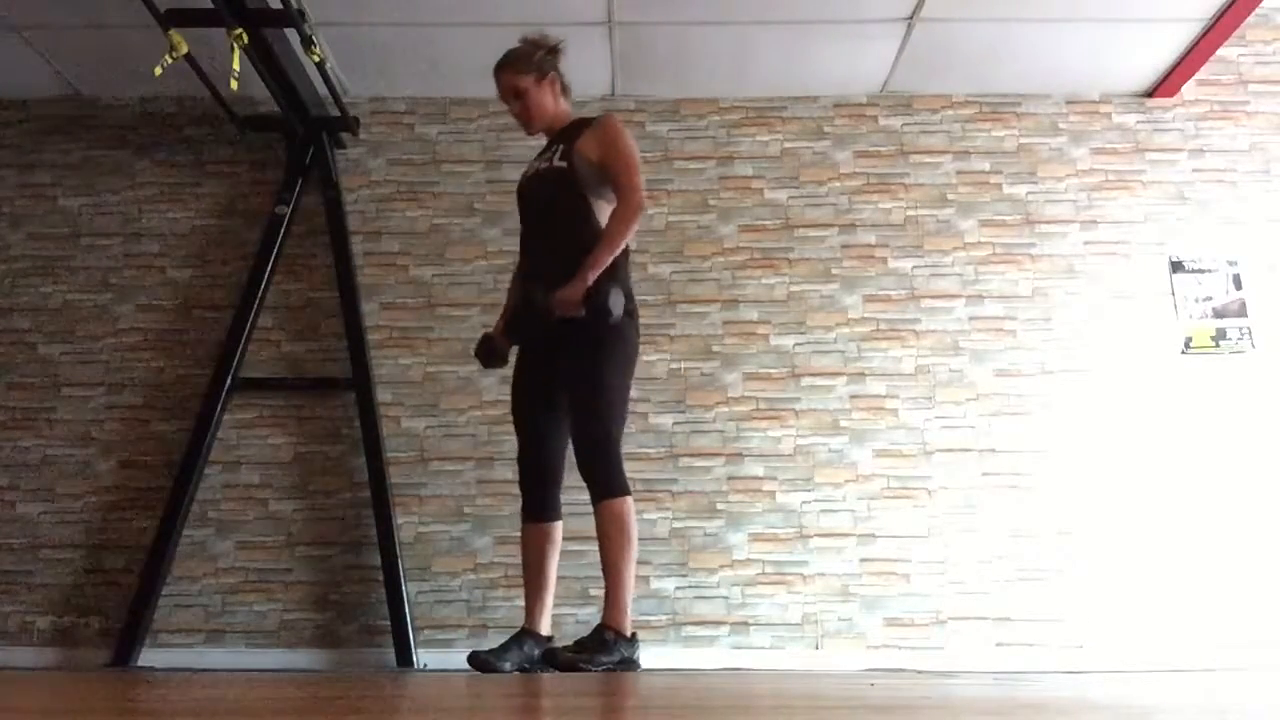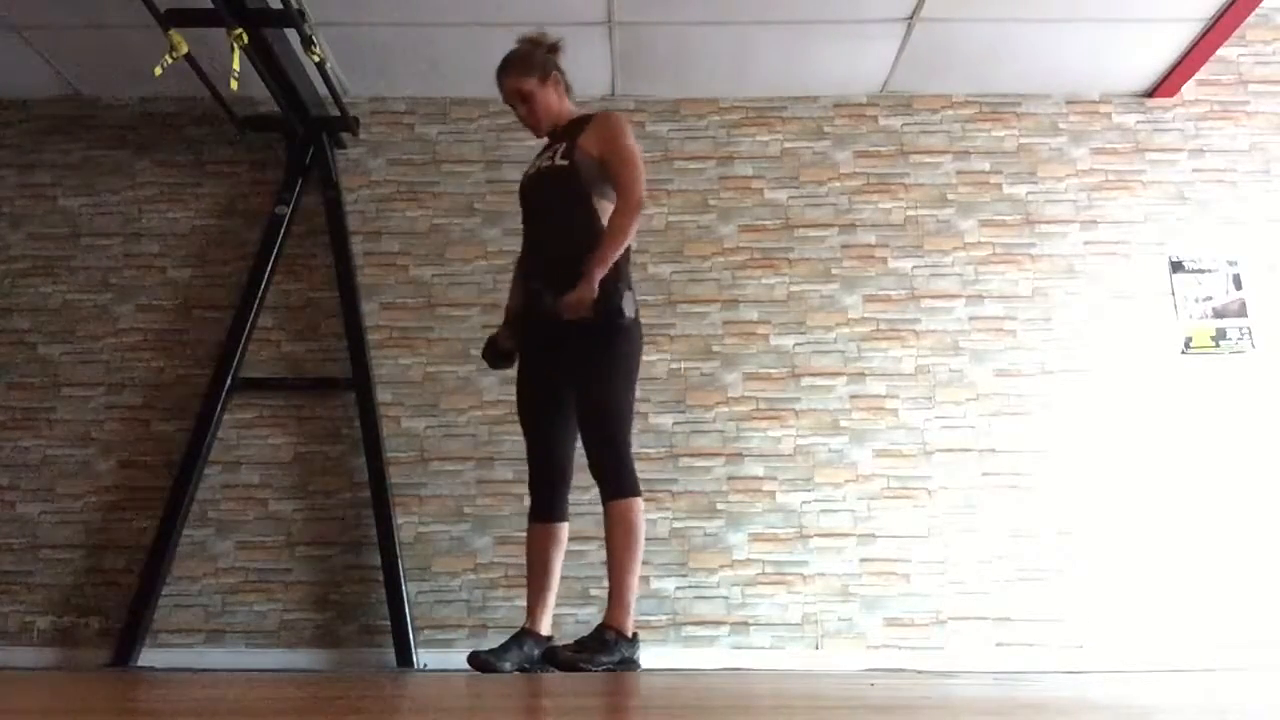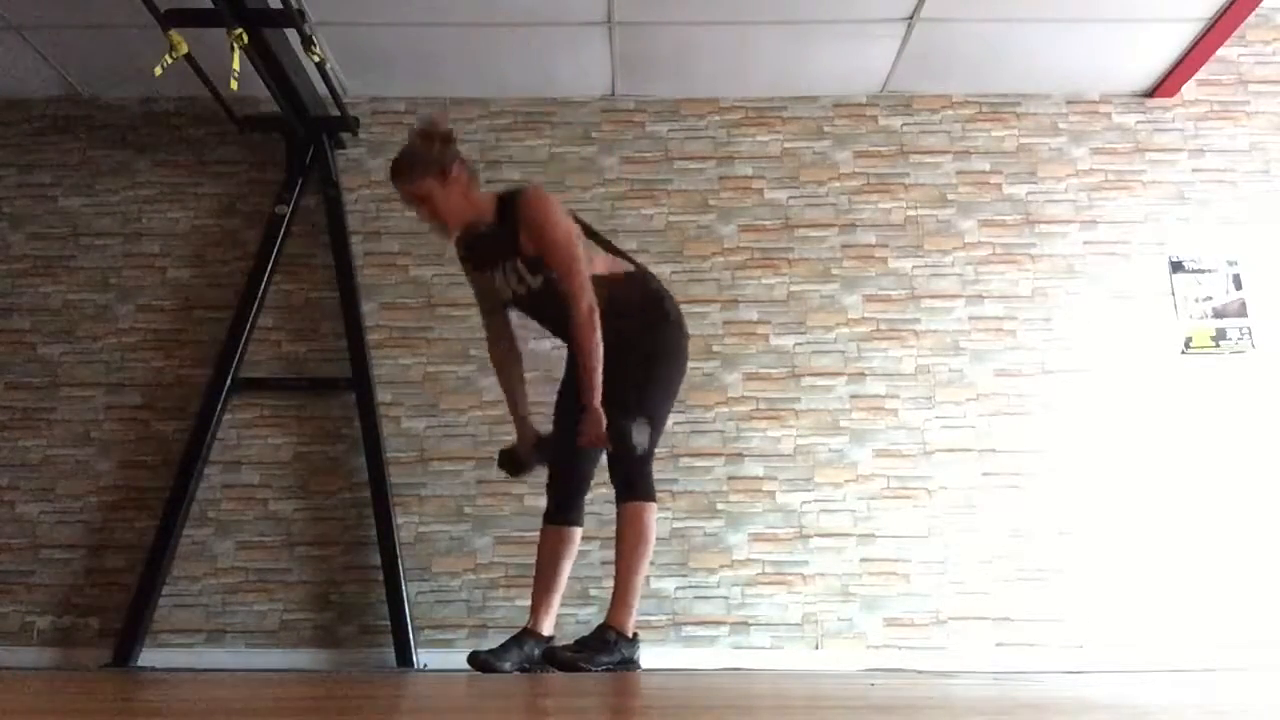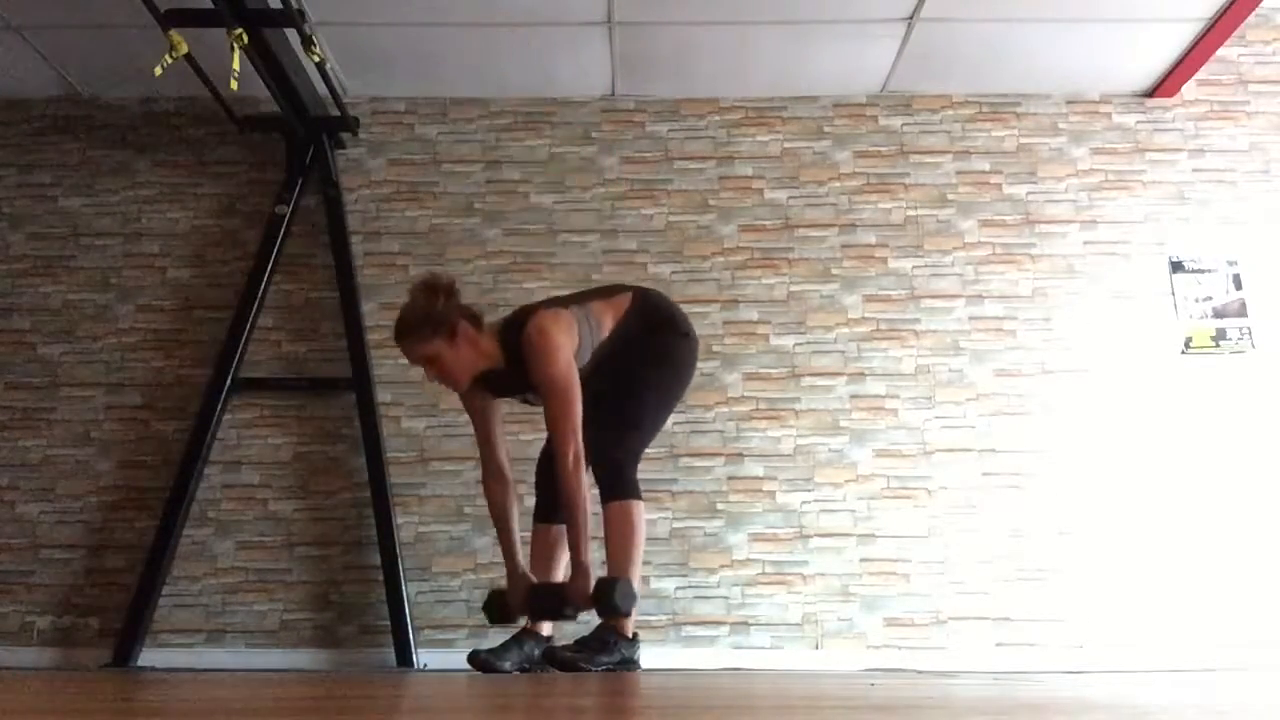
dt=0.3s
person 1, frame 1
left shoulder: (601, 131)
right shoulder: (542, 158)
left elbow: (633, 202)
left wrist: (585, 278)
right wrist: (509, 312)
left hip: (596, 316)
right hip: (545, 326)
left knee: (597, 457)
right knee: (537, 473)
left ankle: (618, 633)
right ankle: (536, 634)
person 1, frame 2
left shoulder: (605, 128)
right shoulder: (542, 154)
left elbow: (633, 200)
left wrist: (589, 280)
right wrist: (513, 316)
left hip: (599, 312)
right hip: (546, 326)
left knee: (609, 461)
right knee: (546, 476)
left ankle: (620, 633)
right ankle: (536, 635)
person 1, frame 3
left shoulder: (532, 207)
right shoulder: (470, 249)
left elbow: (585, 305)
right elbow: (499, 336)
left wrist: (595, 405)
right wrist: (521, 425)
left hip: (646, 326)
right hip: (593, 348)
left knee: (628, 462)
right knee: (565, 477)
left ankle: (620, 635)
right ankle: (538, 634)
person 1, frame 4
left shoulder: (540, 337)
right shoulder: (476, 378)
left elbow: (572, 456)
right elbow: (496, 475)
left wrist: (581, 568)
right wrist: (515, 571)
left hip: (660, 338)
right hip: (609, 357)
left knee: (610, 457)
right knee: (550, 472)
left ankle: (619, 636)
right ankle: (537, 634)
